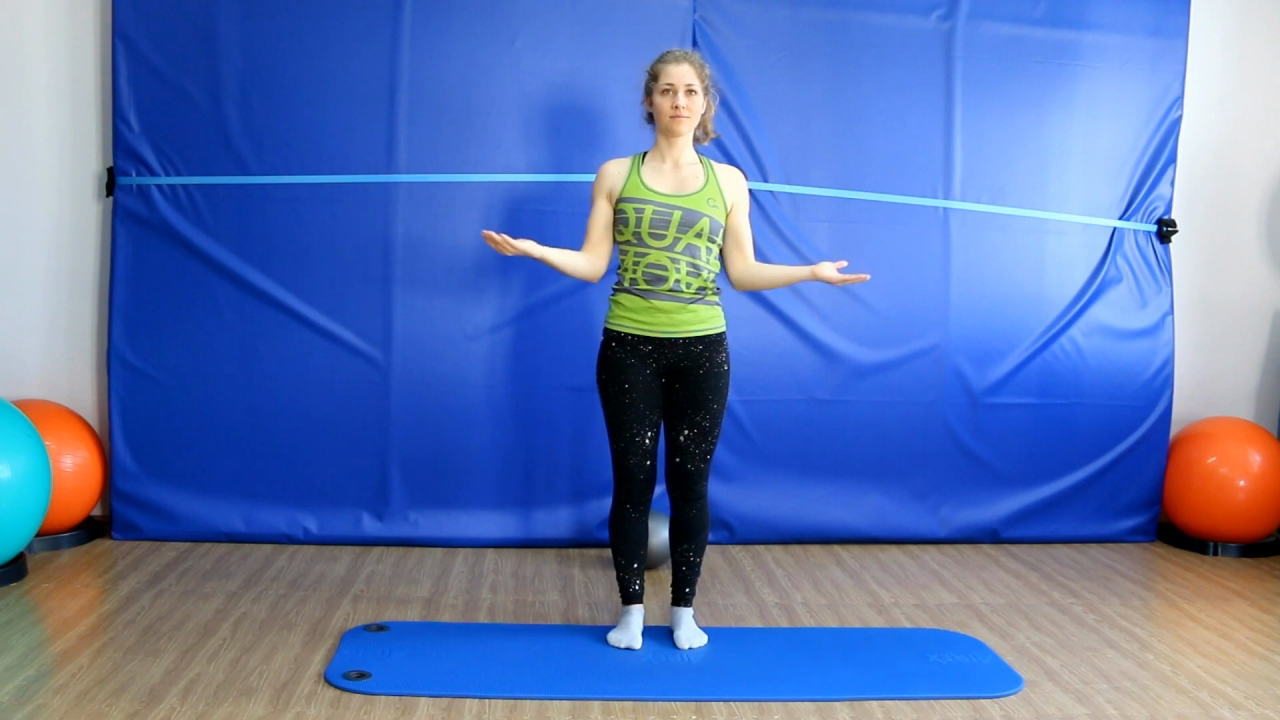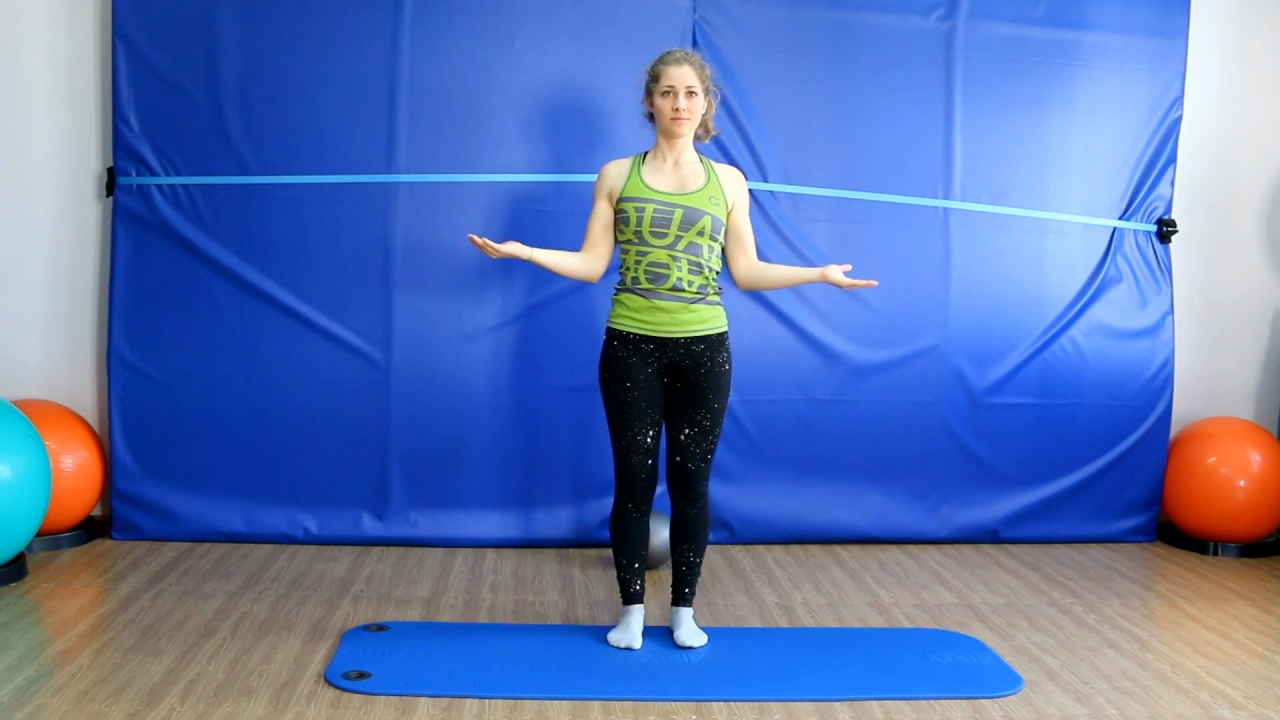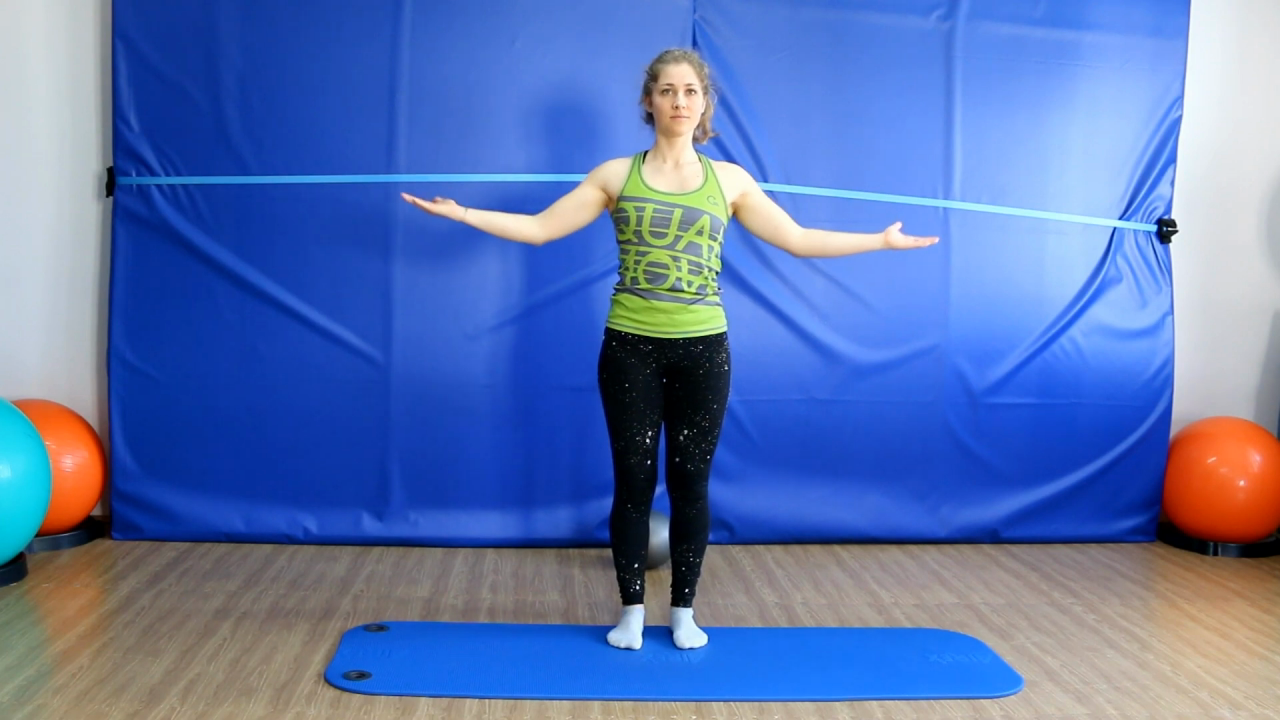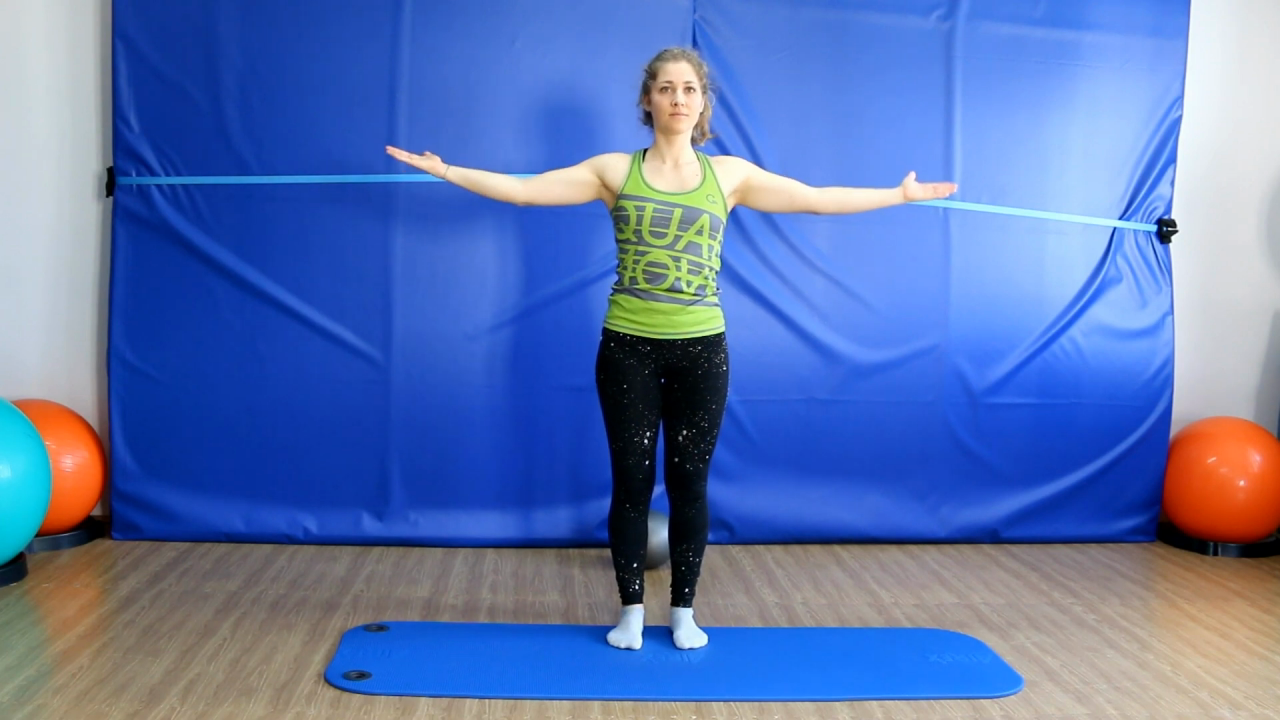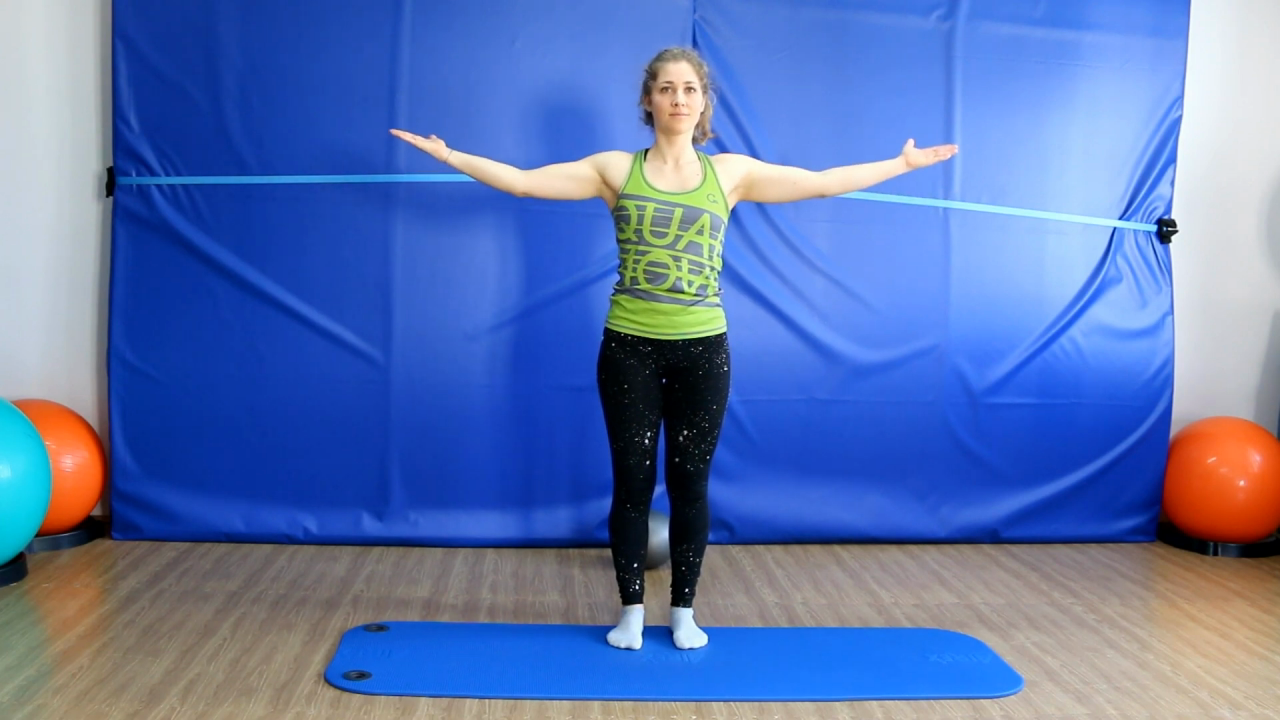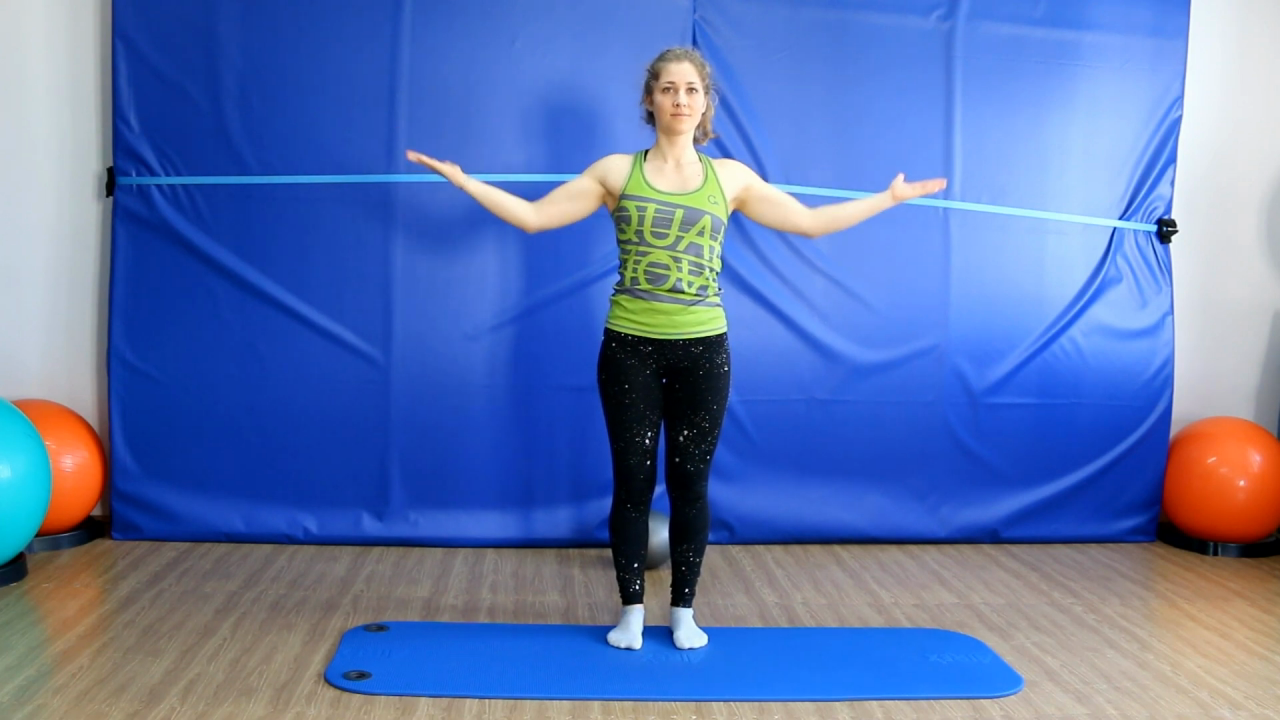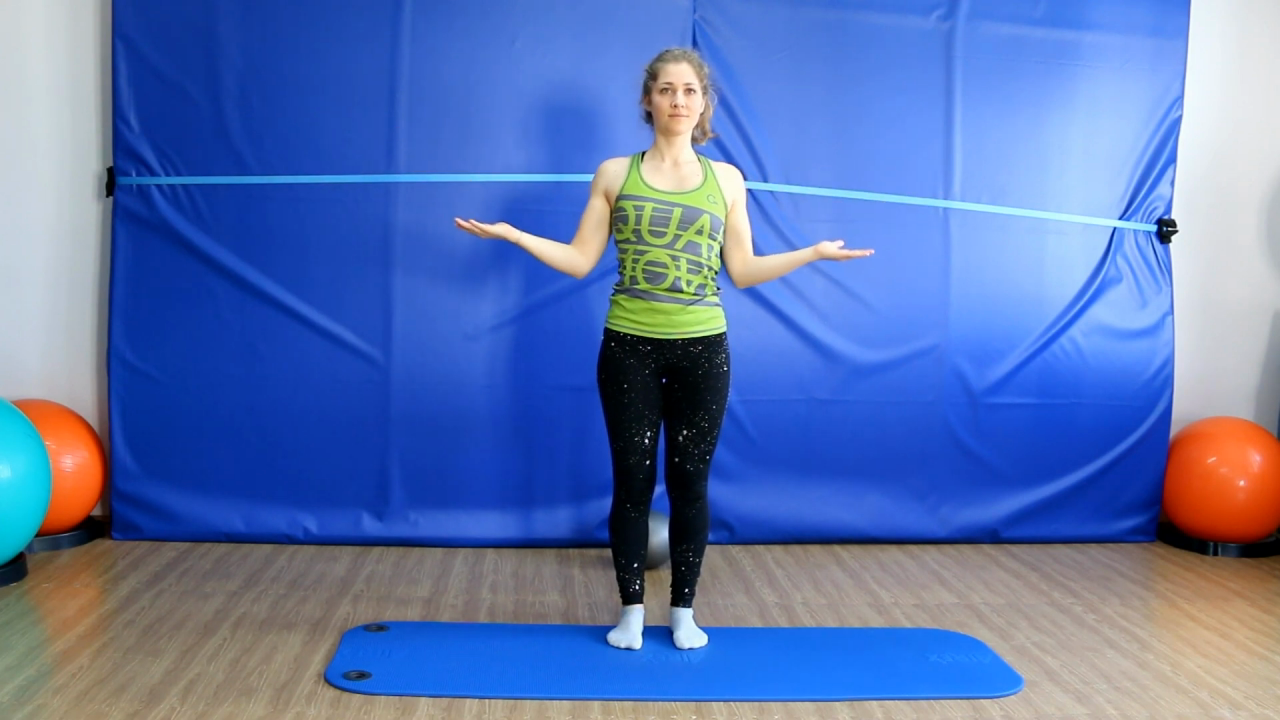
dt=0.7s
person 1, frame 1
left shoulder: (729, 182)
right shoulder: (616, 174)
left elbow: (742, 271)
right elbow: (592, 264)
left wrist: (810, 271)
right wrist: (534, 249)
left hip: (702, 348)
right hip: (629, 347)
left knee: (690, 482)
right knee: (632, 480)
left ankle: (683, 610)
right ankle: (631, 609)
person 1, frame 2
left shoulder: (729, 181)
right shoulder: (617, 175)
left elbow: (746, 272)
right elbow: (591, 264)
left wrist: (821, 274)
right wrist: (522, 251)
left hip: (704, 348)
right hip: (632, 347)
left knee: (691, 482)
right knee: (634, 480)
left ankle: (684, 610)
right ankle: (631, 609)
person 1, frame 3
left shoulder: (730, 180)
right shoulder: (615, 174)
left elbow: (798, 240)
right elbow: (539, 228)
left wrist: (879, 240)
right wrist: (463, 213)
left hip: (703, 349)
right hip: (630, 347)
left knee: (691, 482)
right knee: (634, 481)
left ankle: (684, 609)
right ankle: (632, 609)
person 1, frame 4
left shoulder: (730, 174)
right shoulder: (614, 170)
left elbow: (819, 199)
right elbow: (522, 190)
left wrist: (899, 194)
right wrist: (447, 171)
left hip: (701, 348)
right hip: (628, 347)
left knee: (689, 482)
right knee: (631, 481)
left ankle: (683, 611)
right ankle: (631, 610)
person 1, frame 5
left shoulder: (732, 172)
right shoulder: (614, 168)
left elbow: (825, 182)
right elbow: (522, 181)
left wrist: (902, 164)
right wrist: (448, 155)
left hip: (703, 349)
right hip: (630, 348)
left knee: (690, 482)
right knee: (632, 481)
left ankle: (683, 610)
right ankle: (631, 609)
person 1, frame 6
left shoulder: (730, 177)
right shoulder: (615, 170)
left elbow: (810, 221)
right elbow: (533, 216)
left wrist: (888, 198)
right wrist: (460, 178)
left hip: (702, 349)
right hip: (630, 348)
left knee: (690, 482)
right knee: (632, 481)
left ankle: (683, 610)
right ankle: (631, 609)
person 1, frame 7
left shoulder: (727, 179)
right shoulder: (615, 174)
left elbow: (743, 271)
right elbow: (580, 260)
left wrist: (815, 253)
right wrist: (513, 235)
left hip: (702, 349)
right hip: (629, 348)
left knee: (690, 482)
right knee: (632, 481)
left ankle: (683, 611)
right ankle: (632, 610)
